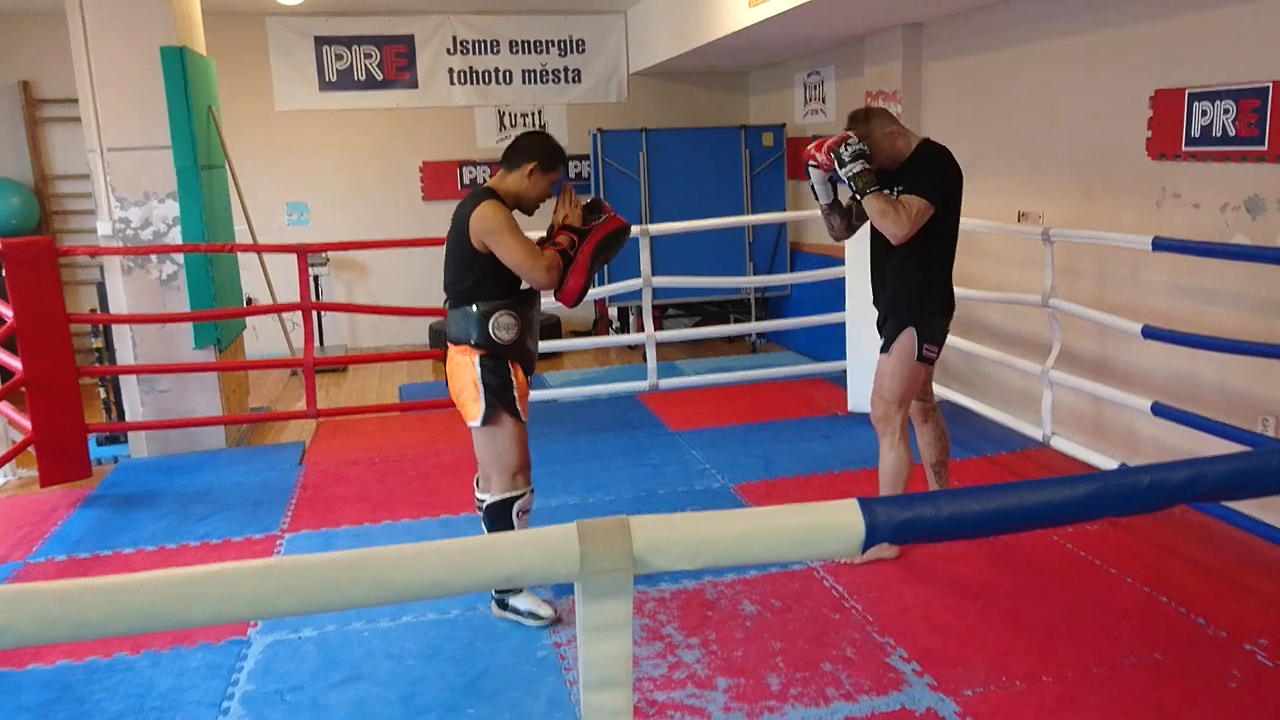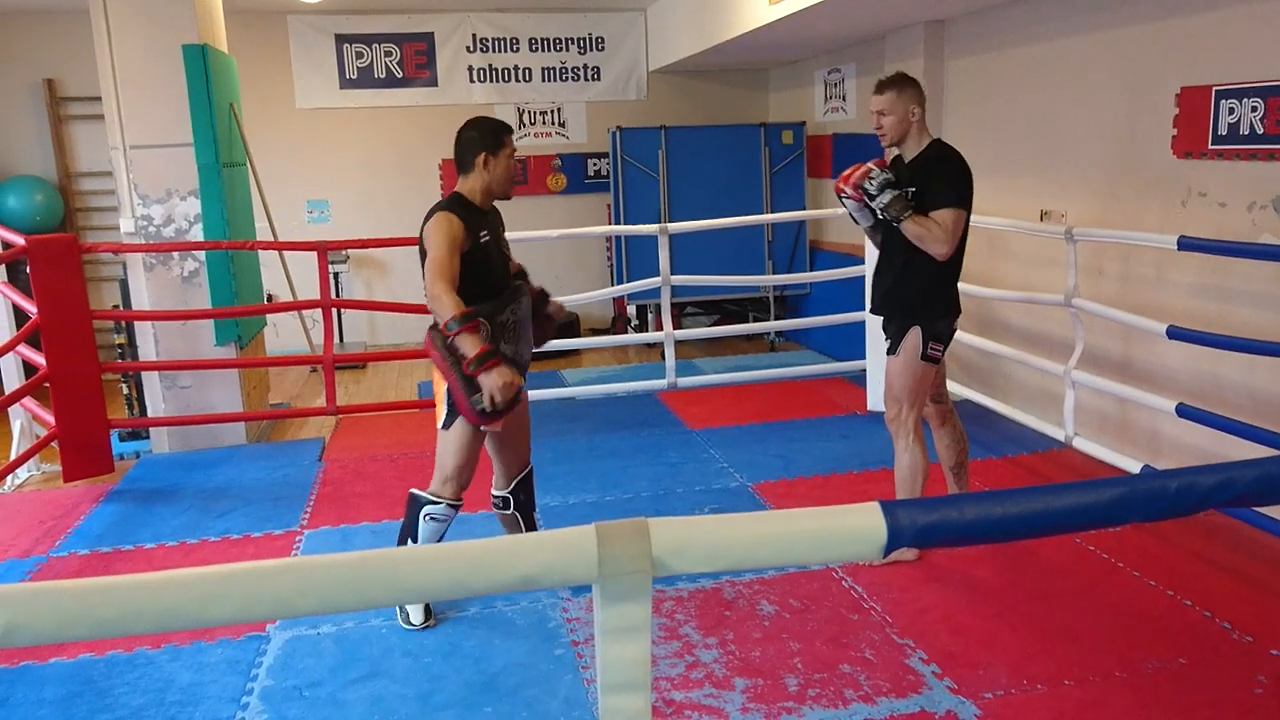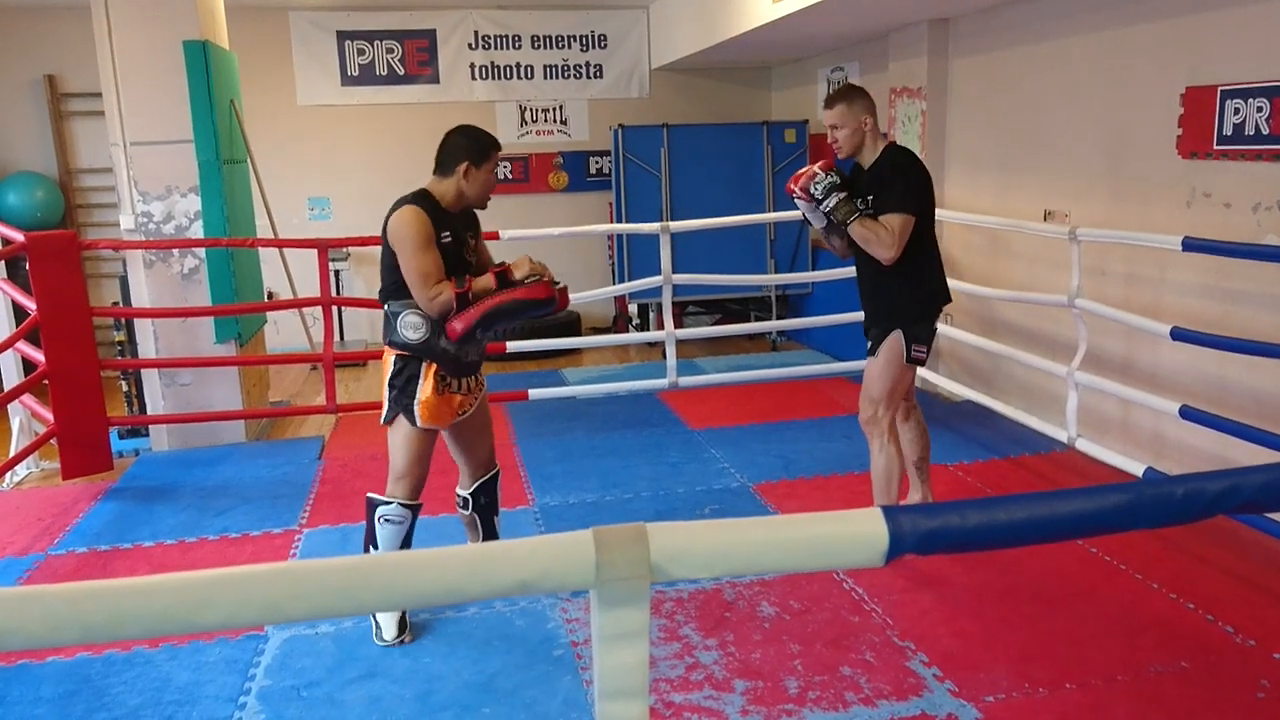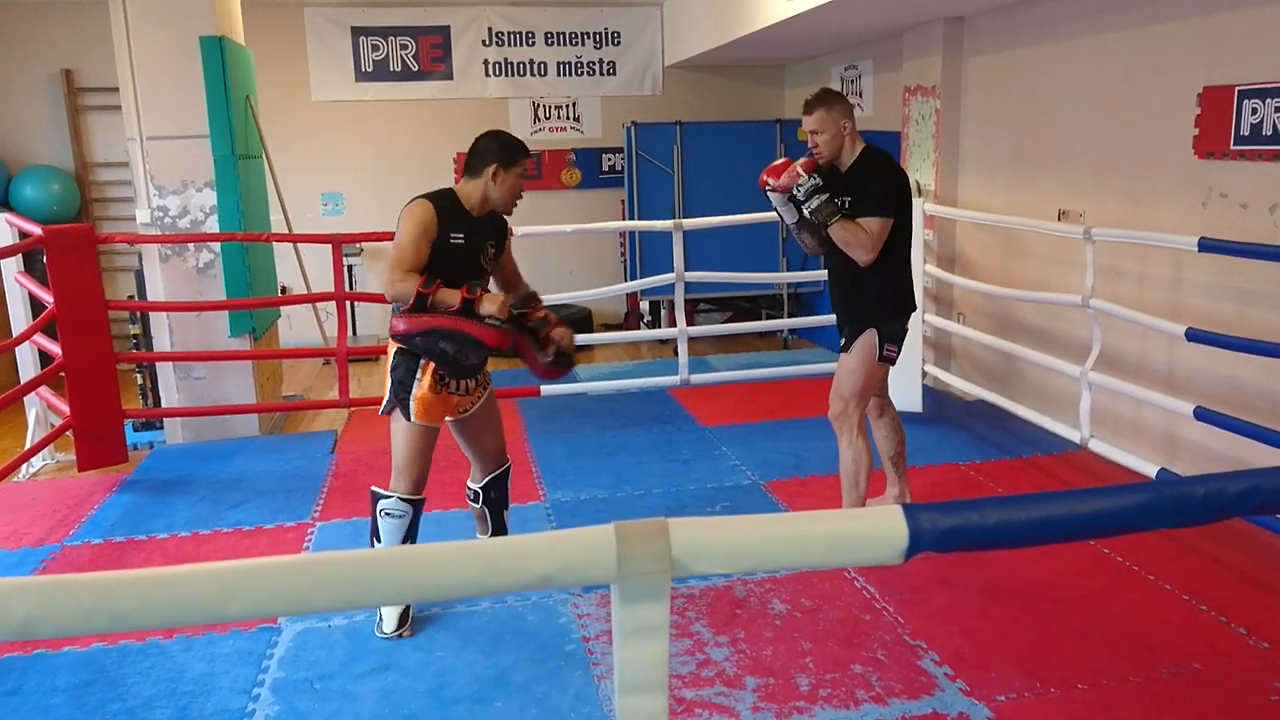
dt=1s
person 1, frame 1
left shoulder: (485, 207)
right shoulder: (489, 212)
left elbow: (523, 266)
right elbow: (542, 276)
left wrist: (561, 234)
right wrist: (568, 231)
left hip: (488, 357)
right hip: (486, 362)
left knee: (497, 473)
right knee: (510, 477)
right ankle: (507, 593)
person 1, frame 2
left shoulder: (489, 216)
right shoulder: (449, 220)
right elbow: (440, 296)
left wrist: (542, 306)
right wrist: (485, 363)
left hip: (501, 365)
right hip: (469, 372)
left knee: (516, 466)
right knee: (451, 484)
person 1, frame 3
left shoulder: (465, 218)
right shoulder: (411, 216)
left elbow: (485, 279)
right elbow: (434, 299)
left wrist: (527, 279)
right wrist: (506, 275)
left hip: (463, 367)
right hip: (417, 371)
left knee: (481, 468)
right knee: (404, 487)
person 1, frame 4
left shoulder: (493, 225)
right shoulder: (426, 212)
left elbow: (510, 285)
right elbow: (397, 286)
left wrist: (547, 325)
right wrist: (474, 303)
left hip: (468, 366)
right hip: (421, 365)
left knee: (493, 465)
right knee: (406, 485)
person 2, frame 1
left shoulder: (934, 164)
right shoulder: (883, 168)
left elbow: (898, 228)
right elbow: (842, 230)
left wrist: (859, 177)
right wrist: (825, 188)
left hip: (920, 308)
right hip: (898, 304)
left knee: (886, 414)
right knee: (919, 405)
person 2, frame 2
left shoulder: (945, 165)
right shoulder: (896, 167)
left elbow: (941, 243)
left wrist: (891, 203)
right wrist: (865, 213)
left hip: (926, 310)
right hip: (904, 306)
left knee: (901, 416)
right knee: (935, 408)
person 2, frame 3
left shoulder: (902, 169)
right shoulder: (860, 174)
left elbow: (887, 248)
right elbow: (847, 247)
left wrist: (838, 202)
right wrist: (818, 214)
left hip: (907, 310)
right hip: (887, 307)
left knee: (875, 417)
right knee: (901, 405)
right ankle: (920, 499)
person 2, frame 4
left shoulder: (880, 172)
right shoulder: (832, 175)
left elbow: (864, 251)
right elbow: (815, 245)
left wrist: (817, 202)
right wrist: (788, 207)
left hip: (880, 309)
right hip: (858, 306)
left knee: (844, 413)
right knee: (873, 401)
right ankle: (898, 494)
